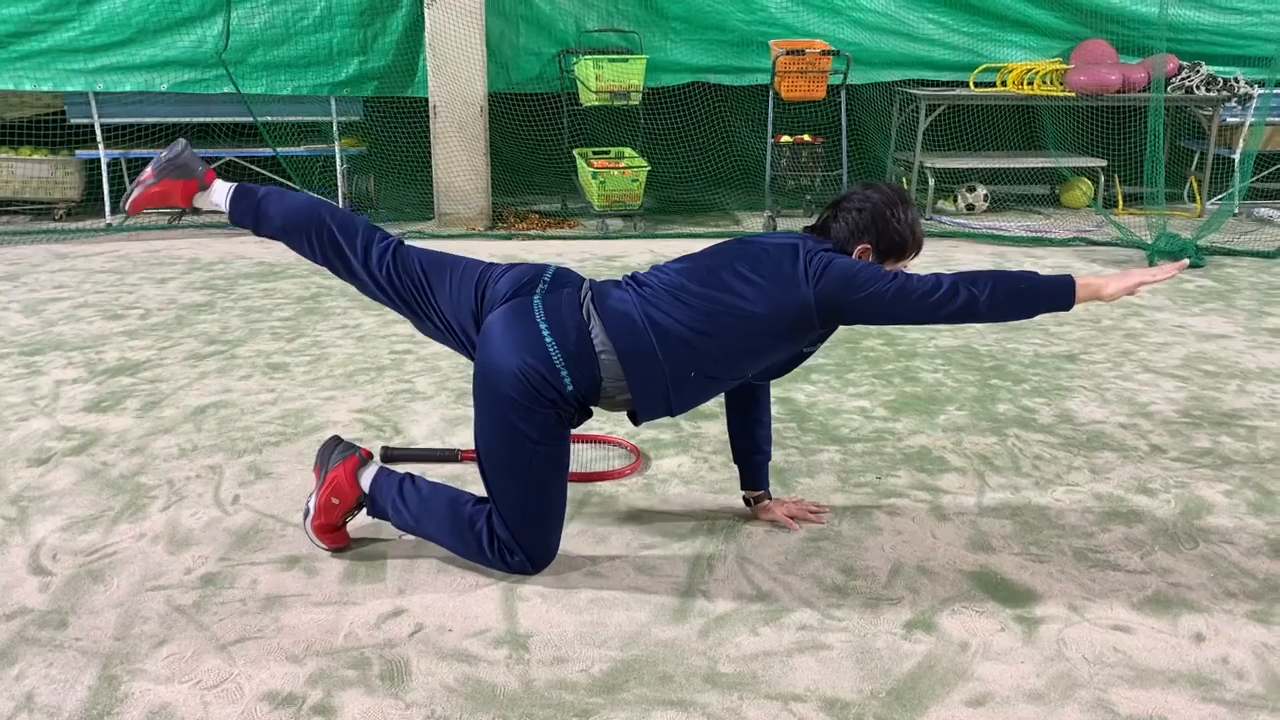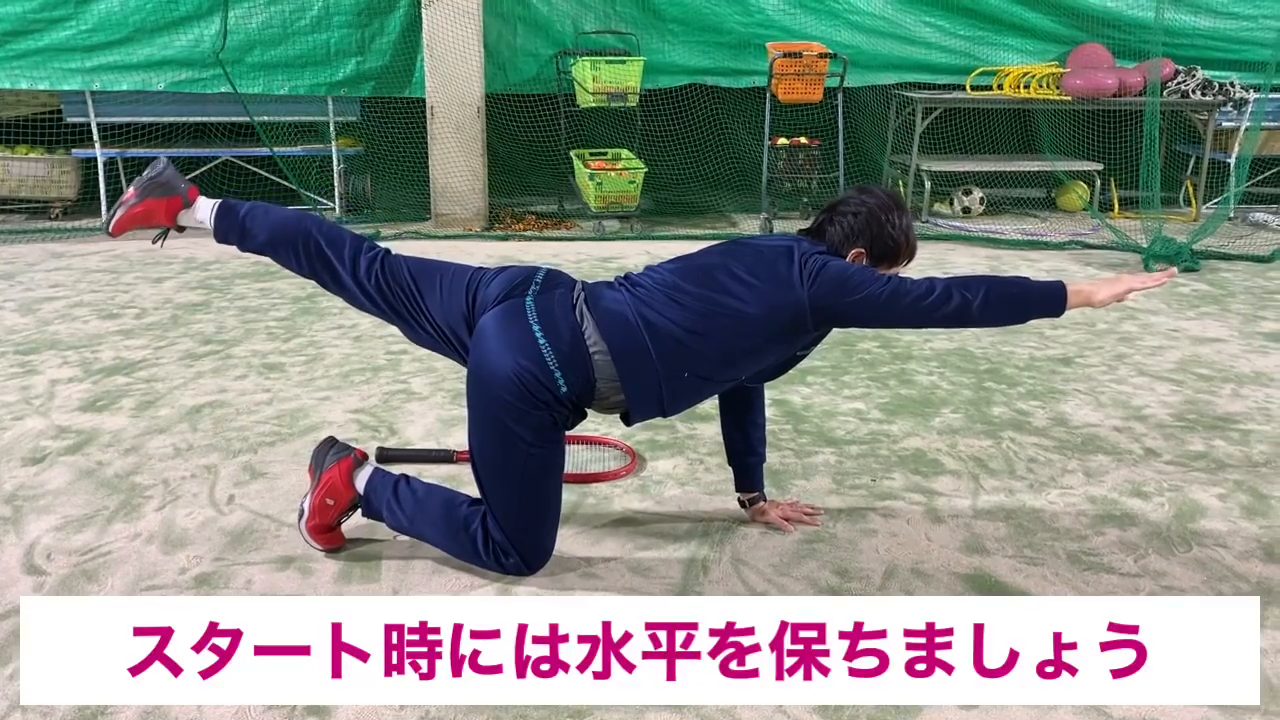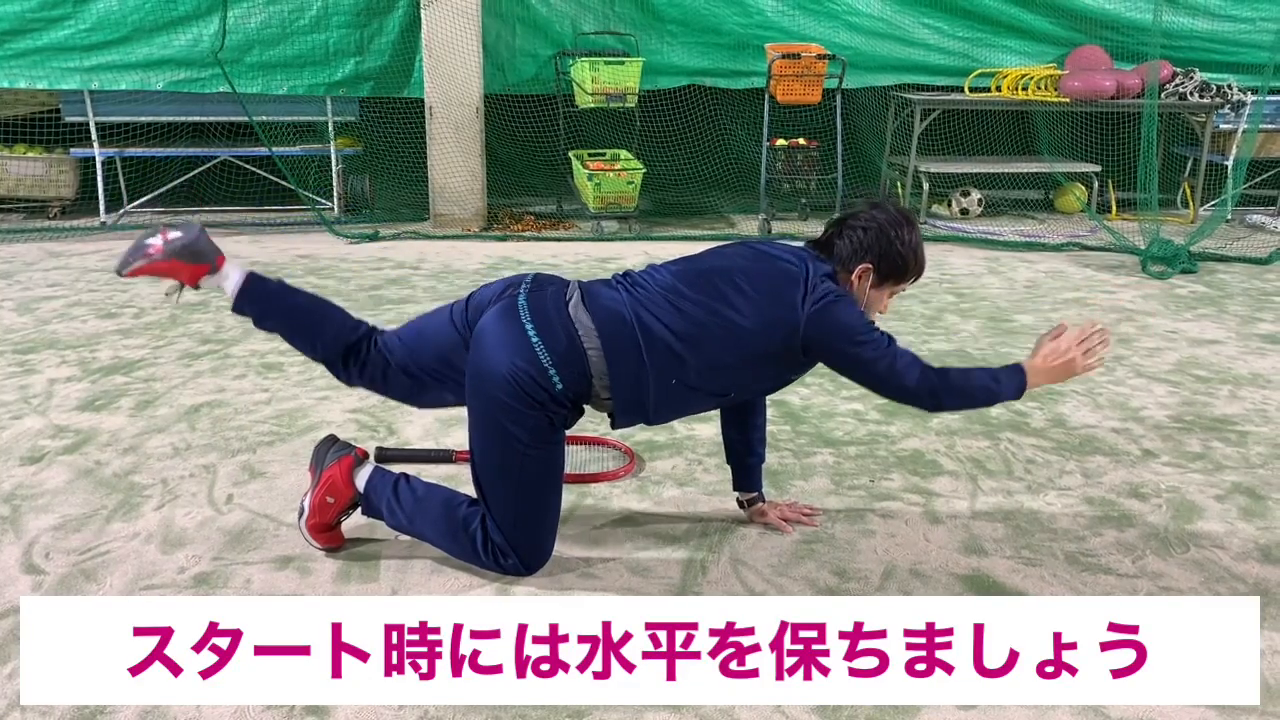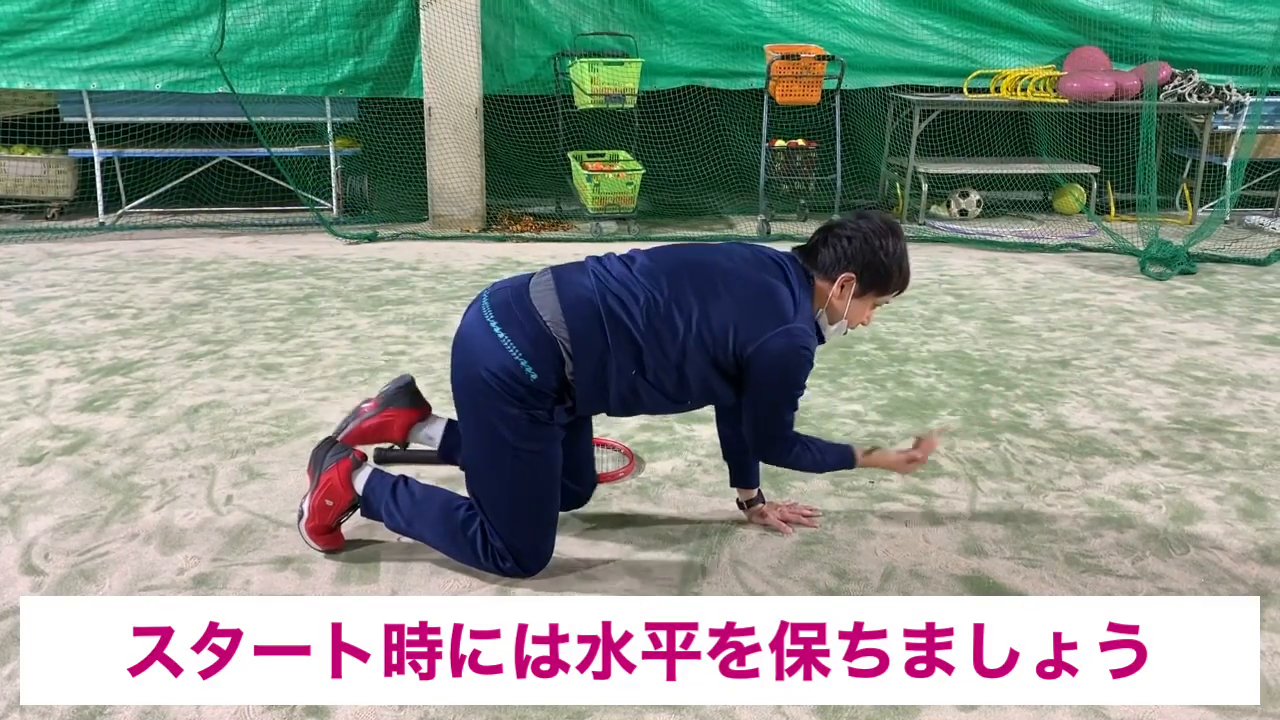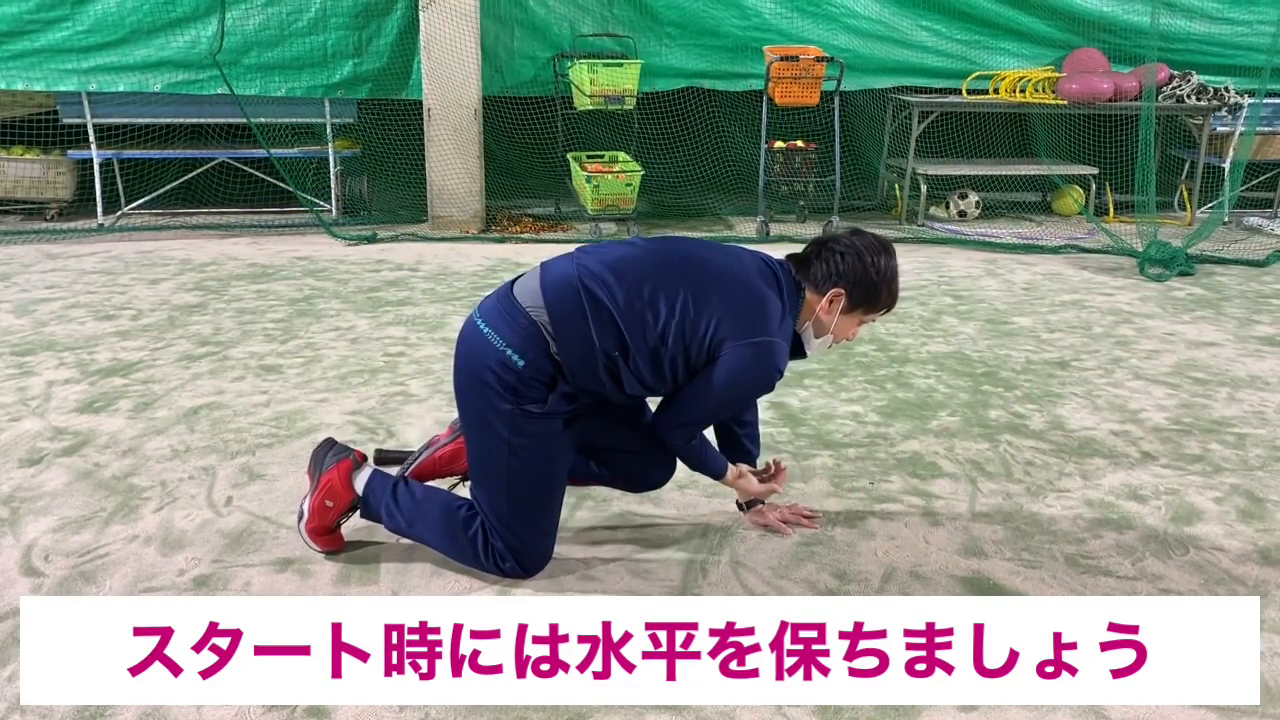
dt=0.7s
person 1, frame 1
left shoulder: (773, 258)
right shoulder: (826, 283)
left elbow: (745, 379)
right elbow: (961, 296)
left wrist: (760, 493)
right wrist: (1087, 288)
left hip: (528, 301)
right hip: (539, 364)
left knee: (377, 261)
right knee: (520, 547)
left ankle: (203, 187)
right ankle: (361, 479)
person 1, frame 2
left shoulder: (767, 259)
right shoulder: (819, 284)
left elbow: (740, 383)
right elbow: (951, 302)
left wrist: (756, 496)
right wrist: (1079, 293)
left hip: (520, 302)
right hip: (532, 369)
left knee: (364, 271)
right knee: (516, 549)
left ankle: (187, 206)
right ankle: (356, 482)
person 1, frame 3
left shoulder: (772, 263)
right shoulder: (825, 309)
left elbow: (739, 380)
right elbow: (925, 387)
left wrist: (752, 495)
right wrist: (1030, 375)
left hip: (521, 308)
right hip: (530, 371)
left knee: (371, 360)
right knee: (514, 549)
left ankle: (212, 269)
right ankle: (357, 479)
person 1, frame 4
left shoulder: (766, 270)
right shoulder: (787, 339)
left elbow: (735, 394)
right elbow: (773, 442)
left wrist: (752, 498)
right wrist: (872, 457)
left hip: (512, 316)
right hip: (517, 363)
left knee: (570, 490)
right knee: (517, 553)
left ankle: (416, 422)
right ankle: (355, 481)
person 1, frame 5
left shoulder: (765, 277)
right shoulder: (762, 347)
left elbow: (732, 400)
right elbow: (675, 425)
left wrist: (753, 498)
right wrist: (732, 475)
left hip: (535, 332)
right hip: (513, 360)
left knee: (651, 467)
right knee: (517, 556)
left ankle: (478, 450)
right ankle: (356, 482)
